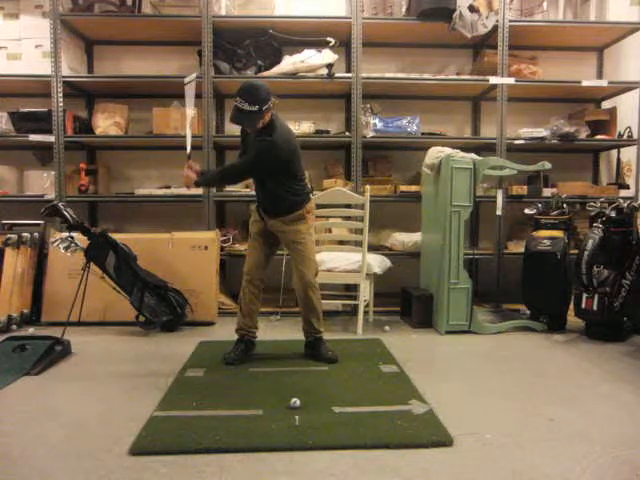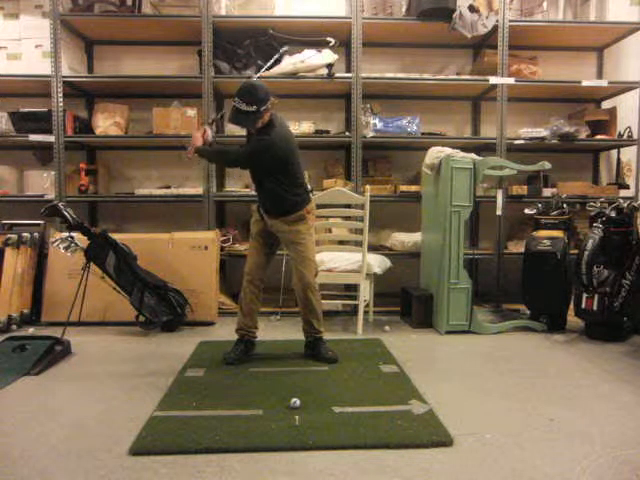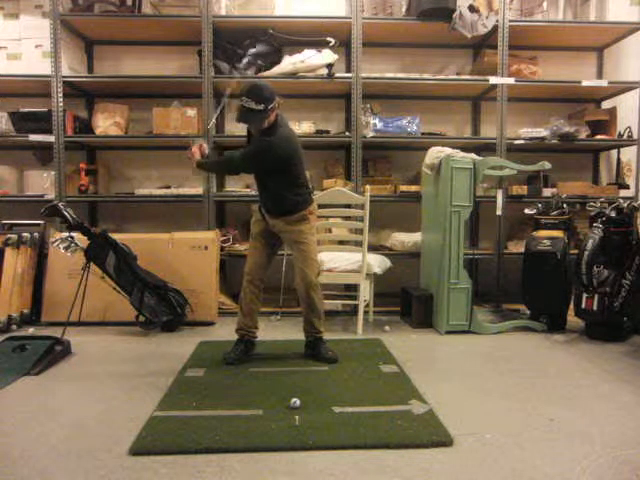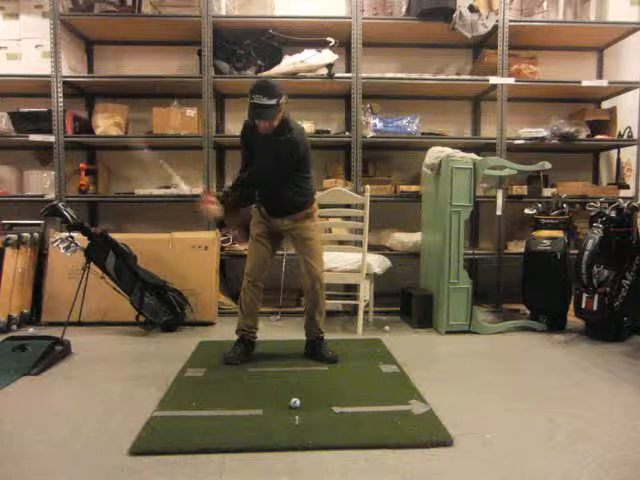
dt=0.2s
person 1, frame 1
left shoulder: (276, 142)
right shoulder: (254, 127)
left elbow: (239, 172)
right elbow: (241, 164)
left wrist: (200, 179)
right wrist: (203, 173)
left hip: (294, 216)
right hip: (264, 213)
left knee: (306, 279)
right knee: (251, 275)
left ankle: (314, 340)
right ankle: (246, 338)
person 1, frame 2
left shoulder: (271, 142)
right shoulder: (261, 125)
left elbow: (235, 158)
right elbow: (243, 153)
left wrist: (201, 149)
right wrist: (208, 146)
left hip: (294, 216)
right hip: (265, 212)
left knee: (305, 280)
right knee: (252, 276)
left ankle: (314, 340)
right ankle: (245, 338)
person 1, frame 3
left shoulder: (278, 142)
right shoulder: (260, 125)
left elbow: (239, 163)
right elbow: (243, 158)
left wrist: (201, 162)
right wrist: (209, 158)
left hip: (297, 216)
right hip: (266, 213)
left knee: (308, 280)
right knee: (252, 276)
left ankle: (314, 340)
right ankle: (246, 338)
person 1, frame 4
left shoulder: (293, 140)
right shoulder: (251, 130)
left elbow: (258, 181)
right elbow: (248, 174)
left wrist: (225, 206)
right wrist: (224, 199)
left hip: (300, 214)
right hip: (266, 213)
left knee: (313, 277)
right knee: (253, 276)
left ankle: (315, 340)
right ankle: (246, 339)
